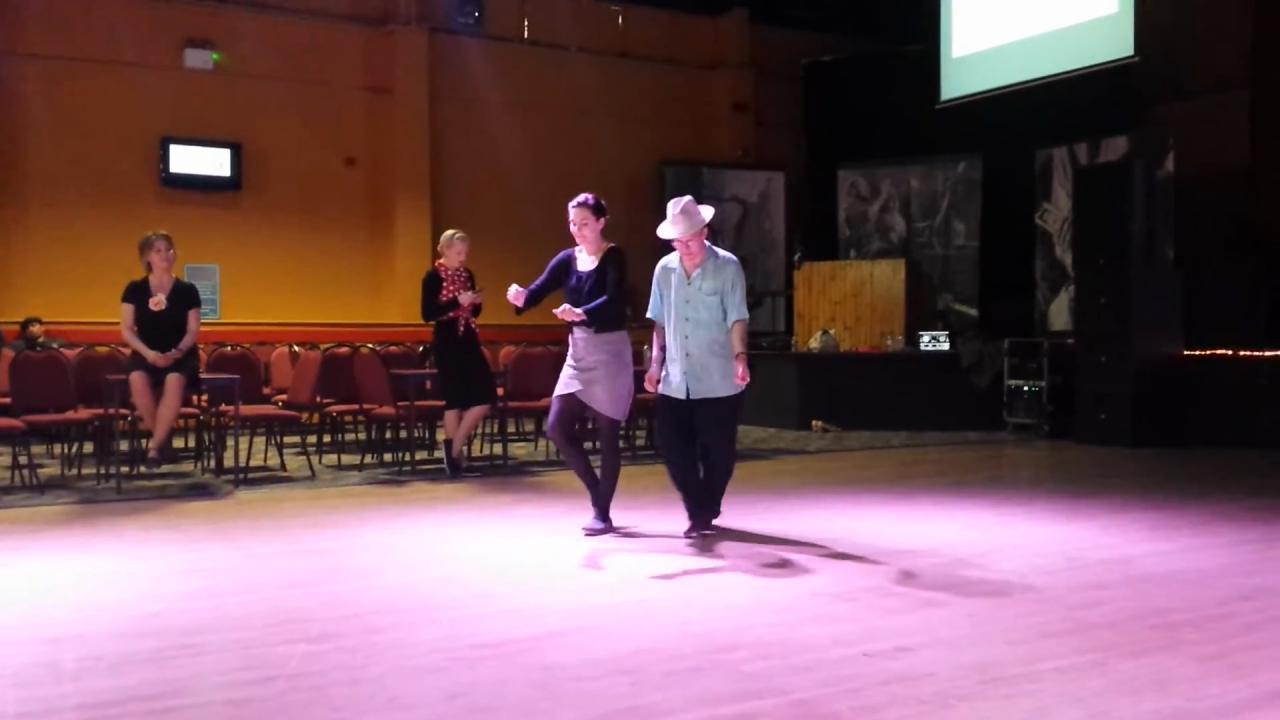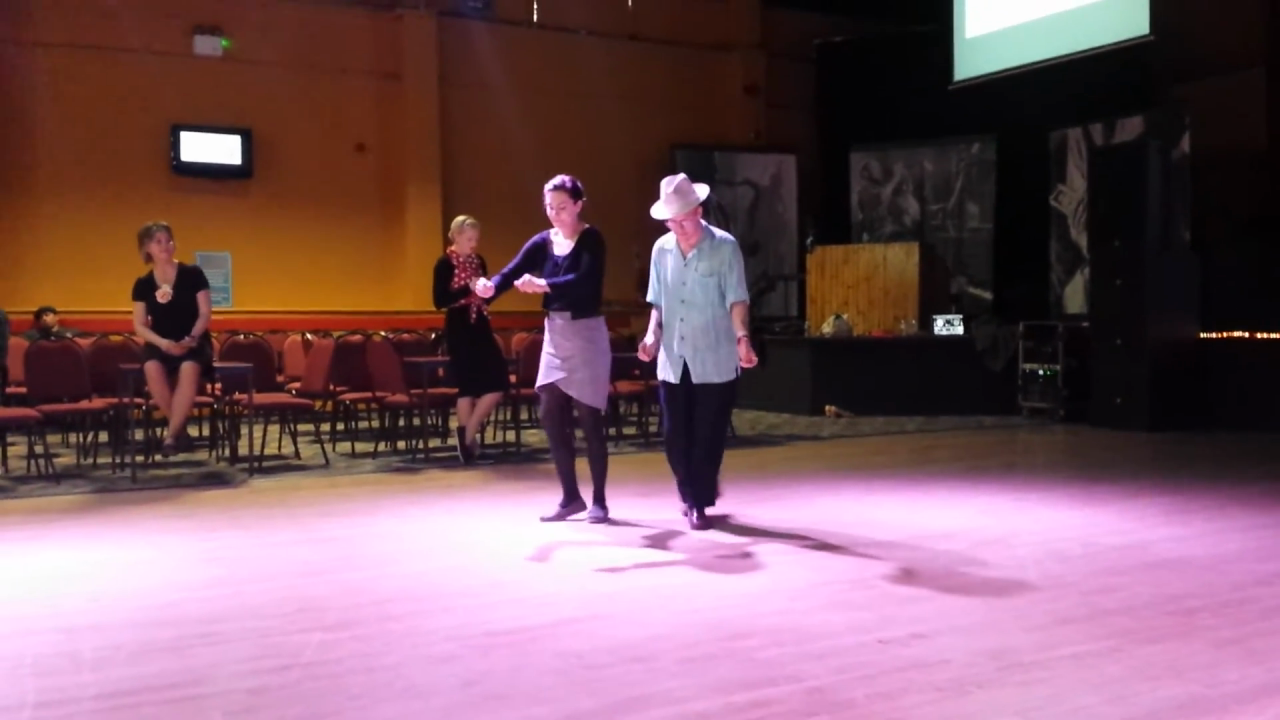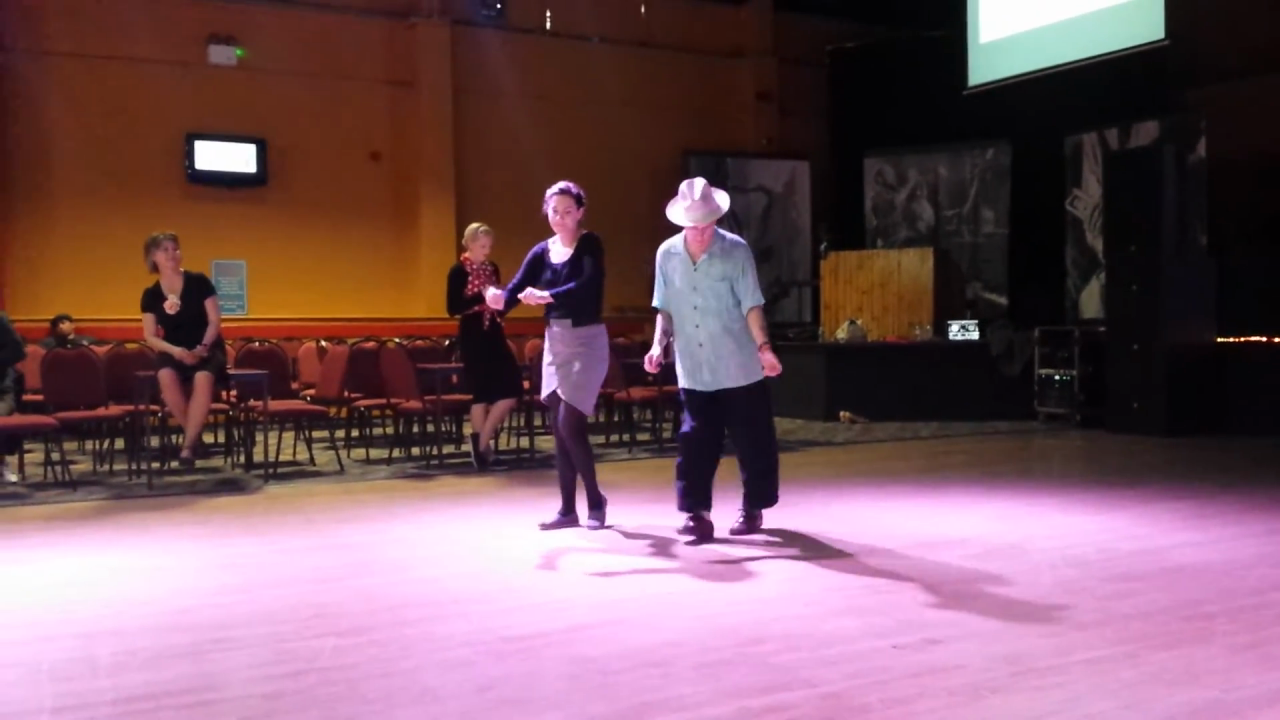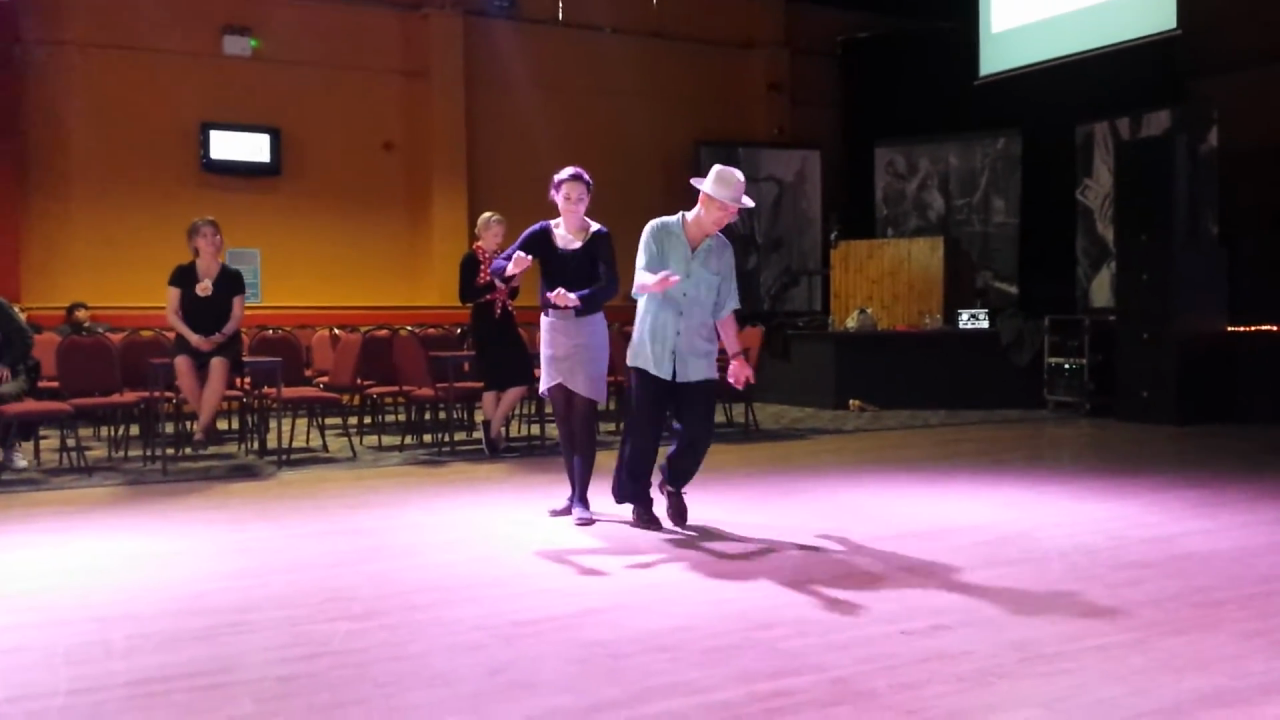
dt=0.7s
person 1, frame 1
left shoulder: (727, 267)
right shoulder: (664, 269)
left elbow: (737, 319)
right elbow: (659, 321)
left wrist: (739, 357)
right wrist: (656, 361)
left hip: (718, 377)
right hip: (676, 378)
left knee: (718, 450)
right knee: (673, 446)
left ankle: (707, 510)
right ankle: (699, 505)
person 1, frame 2
left shoulder: (725, 247)
right shoulder: (661, 250)
left elbow: (736, 299)
left wrist: (742, 338)
right wrist: (652, 335)
left hip: (714, 359)
right hip: (672, 359)
left knee: (707, 434)
right knee: (676, 433)
left ankle: (699, 502)
right ankle: (695, 491)
person 1, frame 3
left shoulder: (736, 251)
right shoulder: (667, 255)
left elbow: (751, 304)
right elbow: (666, 308)
left wrist: (763, 346)
right wrist: (659, 344)
left hip: (737, 366)
right hip: (692, 368)
left knee: (750, 438)
right knee: (695, 440)
left ankle: (753, 507)
right ankle: (698, 514)
person 1, frame 4
left shoulder: (723, 250)
right shoulder: (658, 231)
left elbow: (724, 310)
right elbow: (640, 279)
left wrist: (736, 356)
right wrist: (656, 281)
left hip: (698, 360)
right hip: (651, 355)
left knee: (699, 430)
right knee: (644, 431)
left ankle: (673, 484)
right ankle: (640, 501)
person 2, frame 1
left shoulder: (614, 257)
right shoulder: (567, 259)
left elbow: (613, 300)
right elbow: (539, 290)
left wrist: (581, 313)
right wrist: (521, 298)
left hip: (610, 348)
right hip: (578, 350)
left knee: (607, 434)
right knee: (557, 428)
left ankle: (602, 513)
right ankle: (597, 492)
person 2, frame 2
left shoulder: (591, 239)
right shoulder: (542, 242)
left elbow: (586, 281)
right elbow: (511, 272)
left wrist: (543, 285)
right wrist: (491, 287)
left hip: (587, 334)
right hip: (554, 335)
left knee: (589, 420)
right knee: (552, 419)
left ankle: (599, 501)
right ankle: (570, 497)
person 2, frame 3
left shoulder: (589, 244)
right shoulder: (541, 252)
left elbow: (588, 286)
right elbow: (516, 289)
left wrist: (547, 296)
right wrist: (499, 299)
left hip: (587, 340)
right hip: (554, 342)
left knee: (569, 426)
right knee: (560, 431)
left ankle: (595, 500)
right ankle: (568, 509)
person 2, frame 4
left shoulder: (599, 237)
right shoulder: (541, 233)
left elbow: (610, 286)
right elbow: (498, 266)
left wrist: (577, 298)
right wrist: (512, 266)
left hip: (588, 330)
right hip: (552, 329)
left knee: (583, 417)
right knee: (563, 418)
left ankle: (581, 499)
right ankle: (573, 495)
person 3, frame 1
left shoulder: (467, 275)
right shoulder: (433, 277)
right elbow: (428, 314)
left wrist: (477, 302)
right wrist: (457, 301)
left hip: (468, 339)
right hip: (447, 341)
left knee: (485, 395)
right knee: (455, 398)
left ankle: (454, 449)
right ankle: (455, 454)
person 3, frame 2
left shoulder: (479, 261)
right shoulder: (445, 264)
right elbow: (439, 301)
right wrist: (468, 288)
left hip: (480, 326)
right hip: (459, 328)
left knee: (497, 382)
right knee: (467, 385)
left ankle: (468, 435)
right ankle: (467, 441)
person 3, frame 3
left shoulder: (492, 269)
right shoulder: (458, 271)
right elbow: (453, 308)
right wrist: (481, 296)
left hip: (494, 333)
right hip: (472, 335)
left knee: (511, 388)
right knee: (481, 391)
left ankle: (482, 442)
right ankle: (481, 447)
person 3, frame 4
right shoulder: (471, 259)
right elbow: (465, 296)
left wrist: (514, 285)
right wrist: (493, 284)
left hip: (506, 321)
right hip: (484, 323)
left knee: (522, 376)
right knee: (493, 379)
left ankle: (494, 429)
right ankle: (493, 434)
person 4, frame 1
left shoulder: (187, 290)
right shoulder: (135, 289)
left elbow: (193, 331)
right elbow: (126, 330)
left wrist: (178, 352)
right wrist: (148, 353)
left hip: (180, 355)
right hip: (145, 354)
left knee: (174, 381)
right knee: (138, 380)
left ankle: (155, 445)
right ankle: (162, 437)
person 4, frame 2
left shoulder: (193, 274)
right shoulder: (142, 284)
left elbow: (205, 313)
right elbow: (139, 326)
left wrist: (191, 338)
right wrist: (162, 342)
left hip: (193, 342)
right hip: (160, 344)
left knee: (188, 370)
right knee: (153, 370)
left ankle: (172, 433)
right ankle: (179, 427)
person 4, frame 3
left shoulder: (199, 282)
right shoulder: (151, 295)
left elbow: (215, 321)
right elbow: (150, 336)
left wrist: (203, 347)
right wrist: (174, 350)
left hip: (207, 349)
right hip: (173, 352)
left knee: (203, 379)
right knee: (166, 378)
left ankle: (188, 444)
right ankle: (193, 435)
person 4, frame 4
left shoulder: (233, 276)
right shoulder: (181, 273)
left elbow: (237, 316)
right elbow: (171, 314)
left wrist: (222, 335)
right wrist: (192, 337)
left hip: (223, 339)
right hip: (190, 338)
left knee: (218, 365)
right knee: (182, 365)
left ankle: (201, 428)
right ankle: (207, 420)
